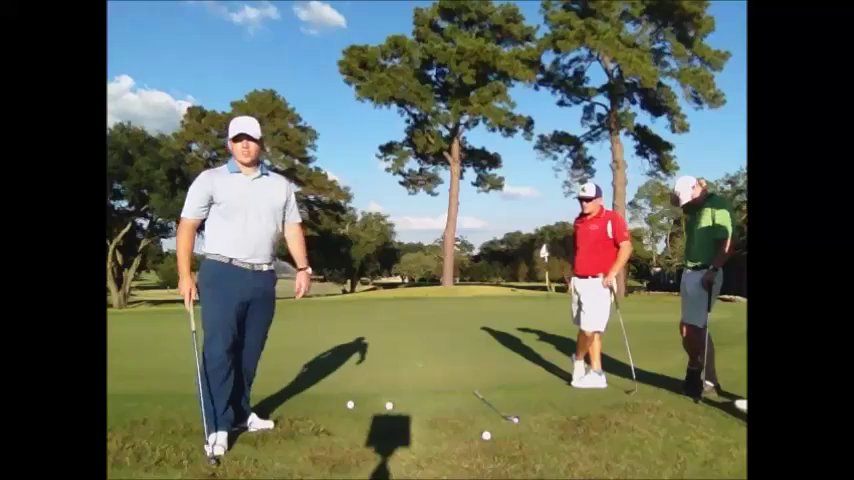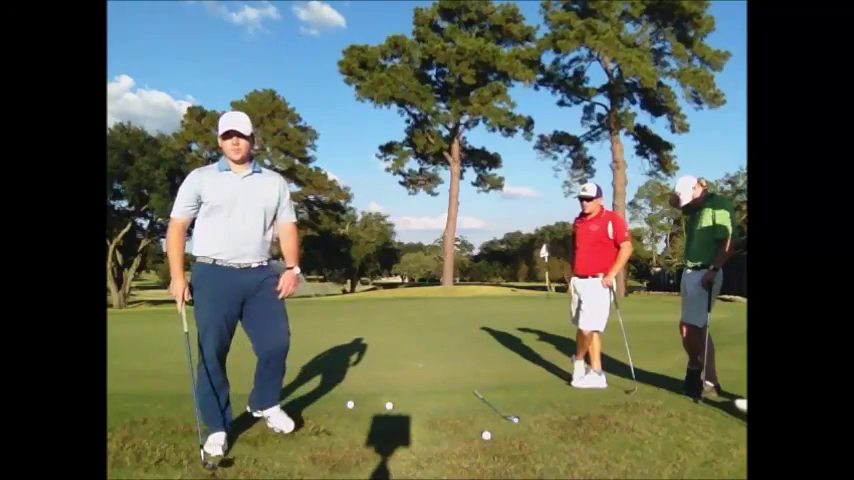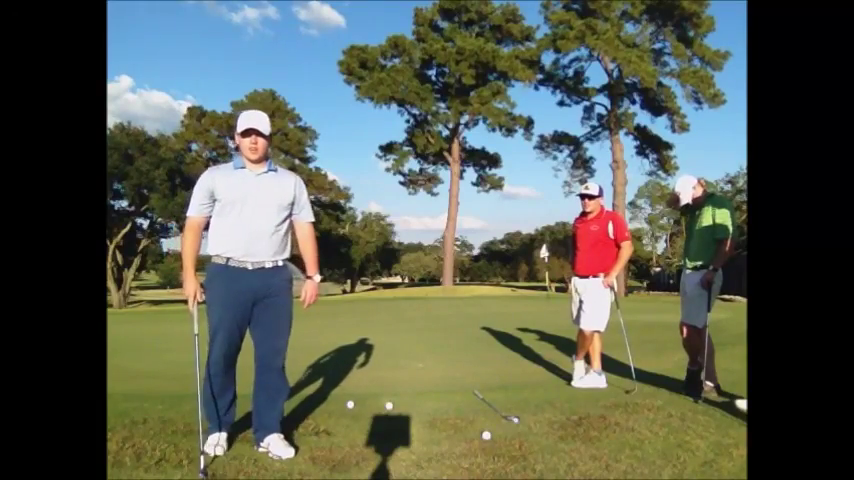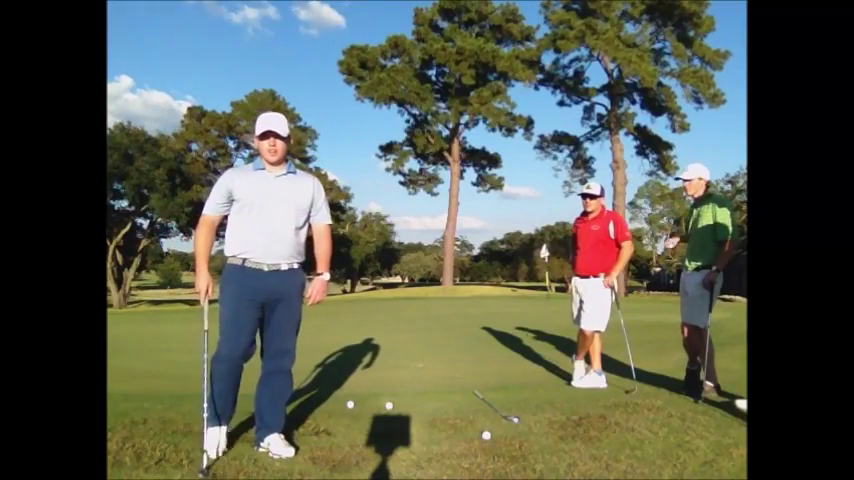
dt=0.4s
person 1, frame 1
left shoulder: (281, 185)
right shoulder: (210, 180)
left elbow: (292, 227)
right elbow: (187, 227)
left wrist: (303, 267)
right wrist: (185, 275)
left hip: (262, 277)
right hip: (222, 274)
left knee: (249, 352)
right knee: (219, 350)
left ankle: (239, 412)
right ankle: (217, 426)
person 1, frame 2
left shoulder: (275, 182)
right shoulder: (199, 179)
left elbow: (287, 227)
right elbow: (177, 227)
left wrist: (292, 268)
right wrist: (177, 276)
left hip: (260, 275)
right hip: (213, 275)
left knee: (276, 342)
right knee: (212, 353)
left ankle: (265, 402)
right ankle: (217, 427)
person 1, frame 3
left shoulder: (291, 182)
right shoulder: (214, 177)
left elbow: (304, 229)
right elbow: (193, 226)
left wrist: (312, 275)
right wrist: (189, 274)
left hip: (274, 278)
right hip: (227, 275)
left knee: (272, 356)
right knee: (221, 355)
left ankle: (269, 432)
right ankle: (218, 428)
person 1, frame 4
left shoulder: (309, 184)
right shoulder: (233, 178)
left elbow: (321, 231)
right elbow: (207, 223)
left wrist: (322, 275)
right wrist: (202, 269)
left hip: (288, 280)
right hip: (242, 275)
left knee: (280, 359)
right knee: (231, 353)
left ankle: (270, 432)
right ankle: (217, 422)
person 2, frame 1
left shoulder: (718, 204)
right shoulder: (695, 206)
left elbow: (726, 243)
right elbow: (674, 201)
left wrist: (712, 271)
right wrist: (683, 190)
left hip: (705, 274)
right hip: (689, 272)
left knee: (692, 327)
right knee: (693, 327)
left ankle: (702, 374)
right ankle: (703, 376)
person 2, frame 2
left shoulder: (719, 204)
right shoulder: (694, 207)
left elbow: (726, 243)
right elbow: (673, 201)
left wrist: (713, 270)
right wrist: (685, 190)
left hip: (705, 274)
right hip: (689, 272)
left knee: (691, 327)
right knee: (694, 327)
left ankle: (702, 374)
right ankle: (702, 375)
person 2, frame 3
left shoulder: (719, 205)
right shoulder: (693, 207)
left elbow: (727, 243)
right elbow: (671, 203)
left wrist: (712, 270)
right wrist: (681, 191)
left hip: (704, 274)
right hip: (688, 273)
left knee: (690, 327)
right knee: (695, 328)
left ankle: (700, 373)
right ankle: (704, 377)
person 2, frame 4
left shoulder: (718, 204)
right shoulder: (694, 207)
left elbow: (729, 243)
left wrist: (714, 271)
right wrist: (679, 239)
left hip: (705, 275)
right hip: (688, 273)
left knee: (692, 328)
right knee: (695, 328)
left ankle: (701, 374)
right ankle: (707, 379)
person 3, frame 1
left shoulder: (612, 219)
right shoulder: (579, 221)
left elbow: (626, 247)
left wrist: (611, 274)
right wrist: (573, 275)
left hip: (598, 283)
right hip: (579, 281)
left knee: (590, 328)
right knee: (588, 329)
left ankle: (578, 360)
right ankle: (596, 374)
person 3, frame 2
left shoulder: (612, 219)
right shoulder: (578, 222)
left elbow: (626, 248)
left wrist: (611, 274)
right wrist: (573, 273)
left hip: (598, 283)
right hip: (578, 281)
left knee: (587, 328)
right knee: (590, 329)
left ankle: (578, 361)
right ankle: (596, 374)
person 3, frame 3
left shoulder: (612, 219)
right shoulder: (578, 222)
left elbow: (627, 247)
left wrist: (612, 274)
right wrist: (573, 274)
left hip: (599, 283)
right hip: (579, 281)
left knee: (588, 328)
right knee: (590, 329)
left ankle: (578, 361)
right ankle: (596, 374)
person 3, frame 4
left shoulder: (613, 219)
right shoulder: (578, 222)
left elbow: (627, 247)
left wrist: (613, 274)
right wrist: (574, 273)
left hip: (599, 283)
right hip: (579, 281)
left knee: (589, 328)
right knee: (589, 329)
left ankle: (578, 361)
right ankle: (596, 374)
